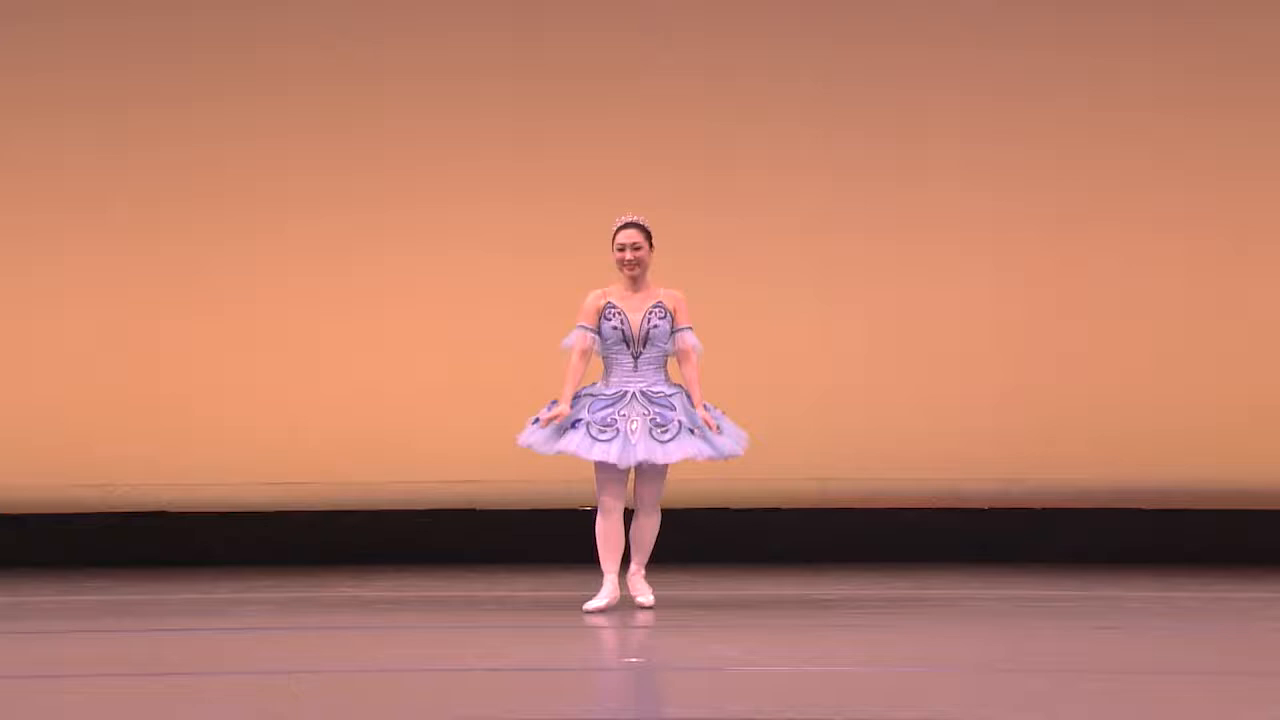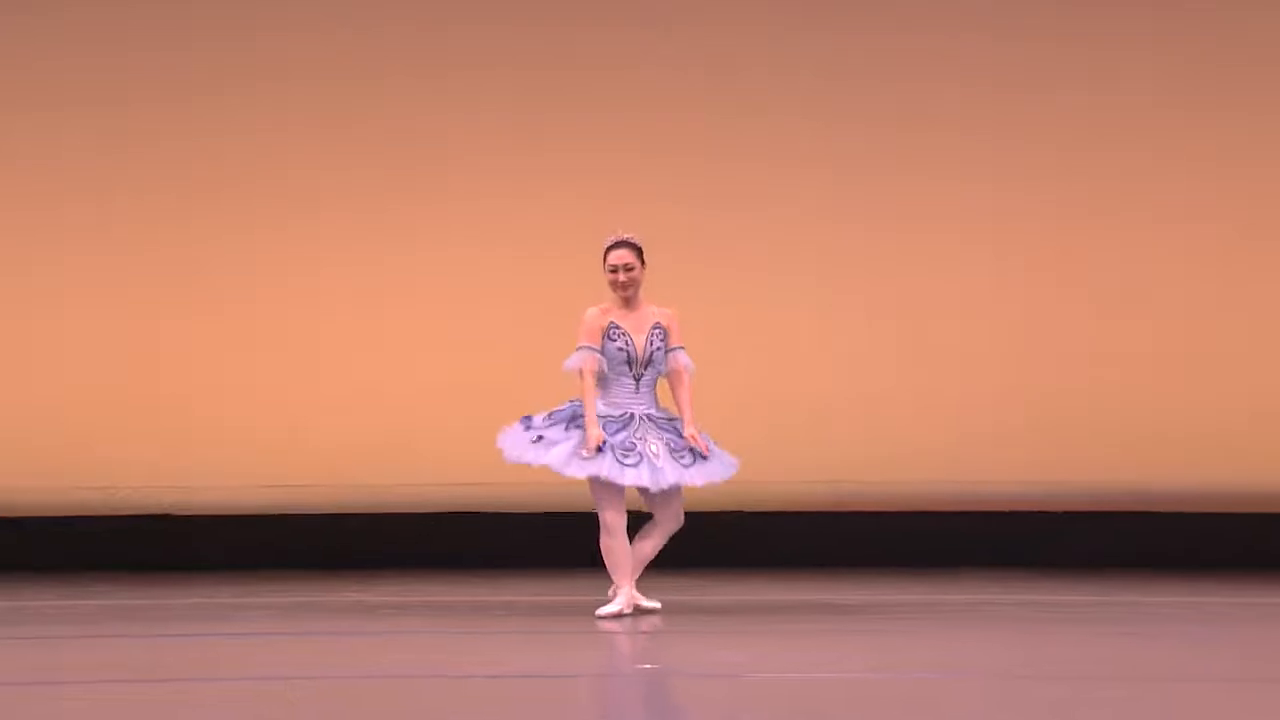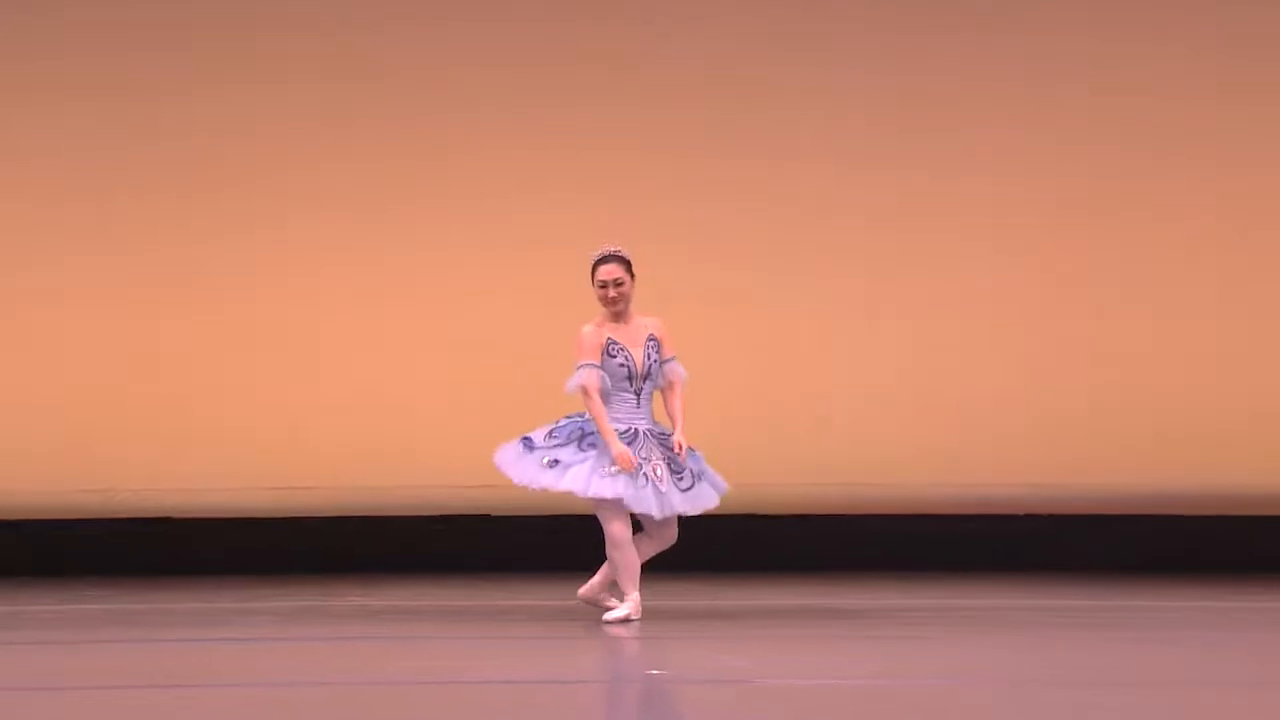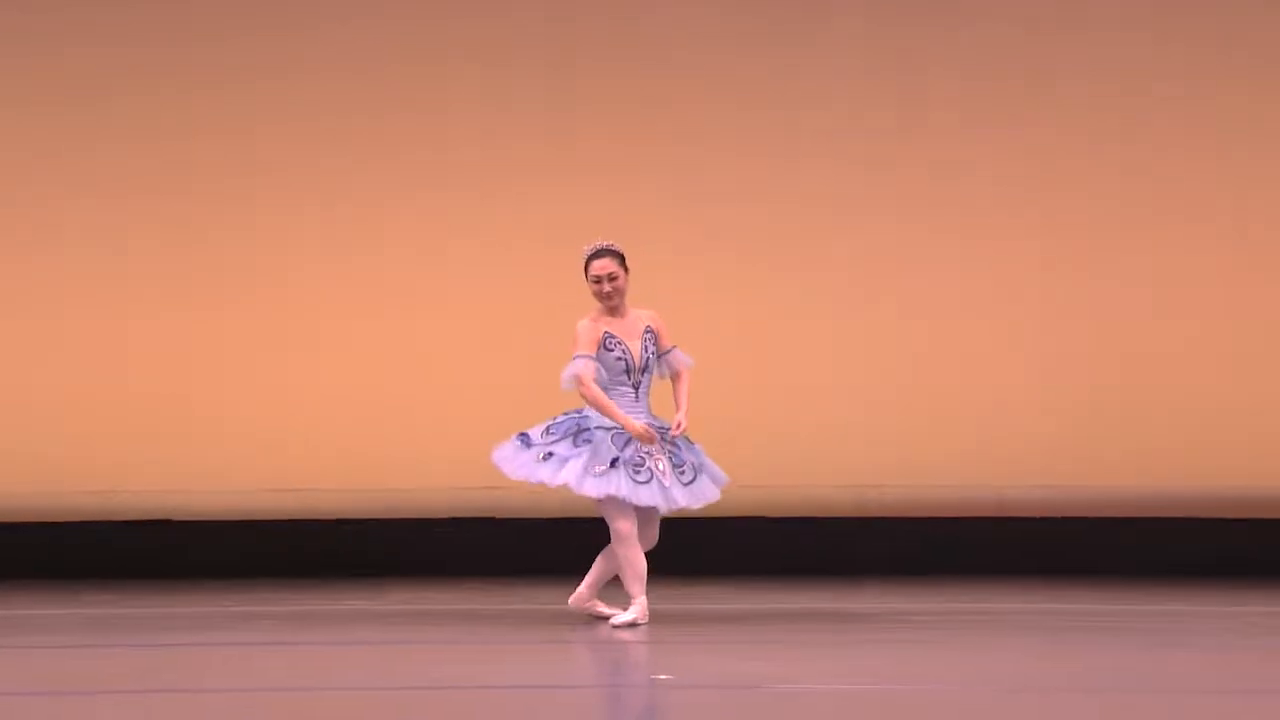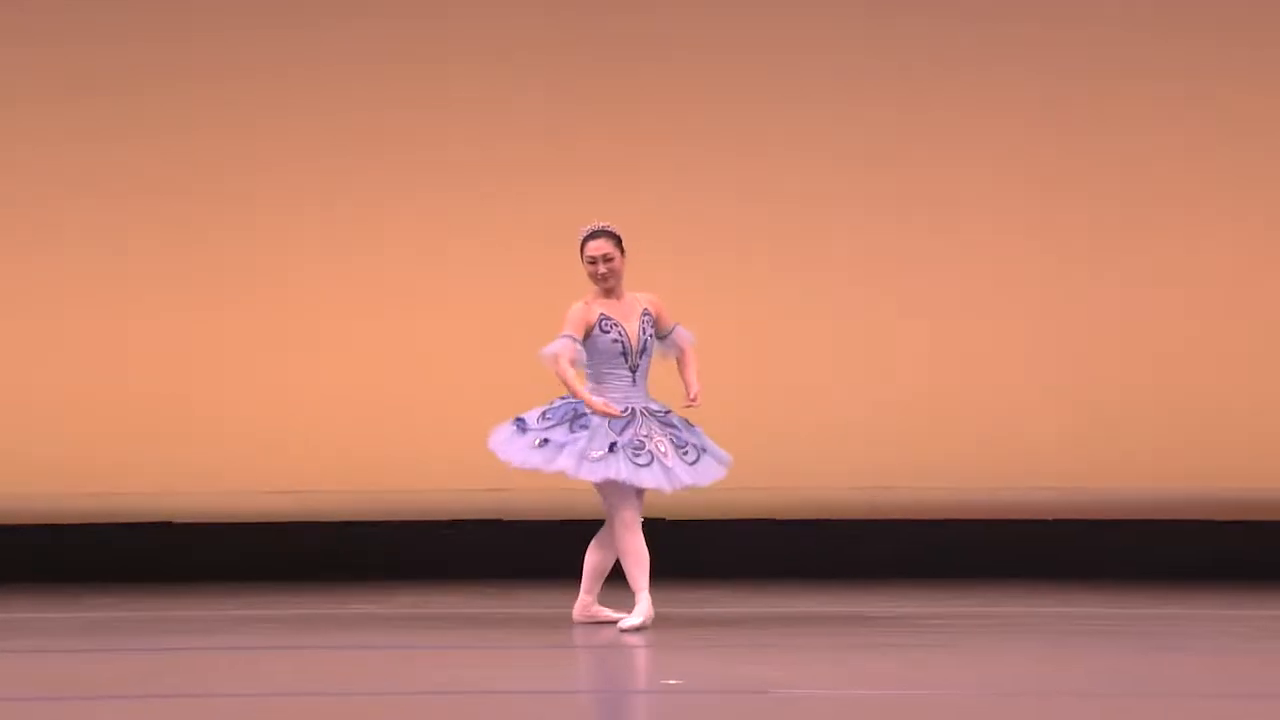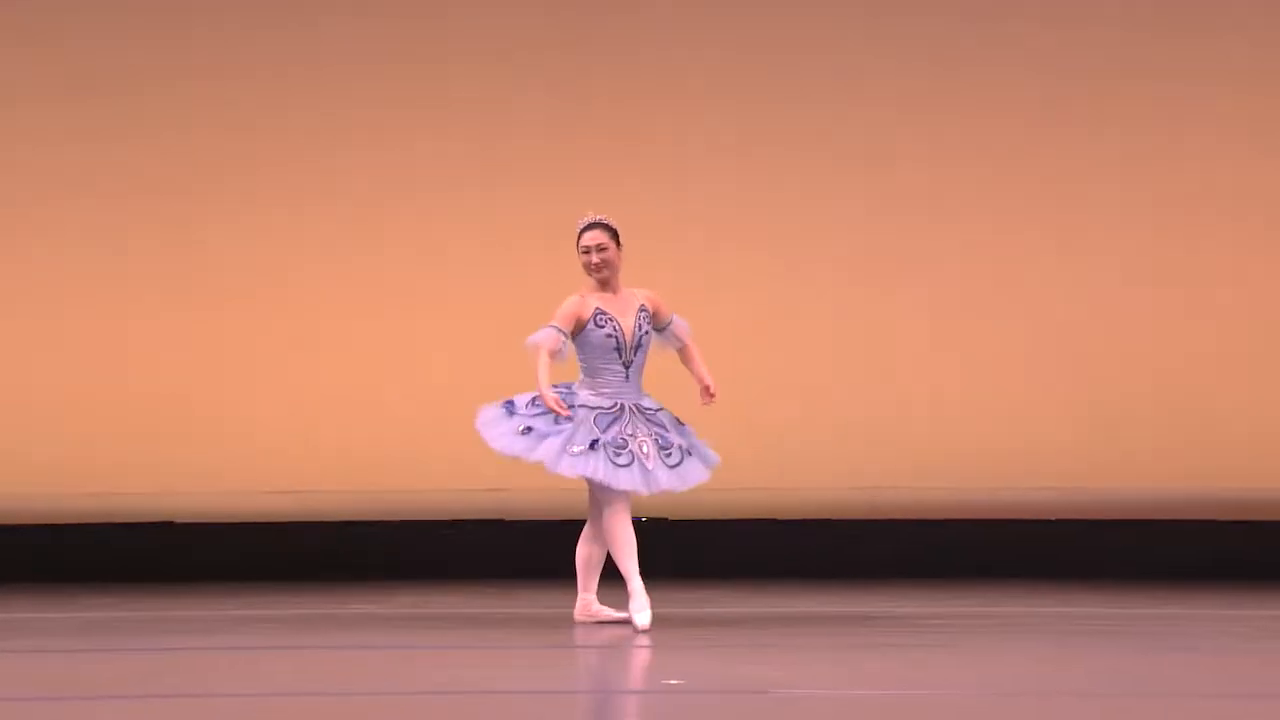
dt=0.2s
person 1, frame 1
left shoulder: (673, 300)
right shoulder: (598, 300)
left elbow: (687, 356)
right elbow: (579, 354)
left wrist: (698, 405)
right wrist: (566, 401)
left hip: (659, 405)
right hip: (609, 405)
left knee: (648, 500)
right knee: (609, 499)
left ankle: (636, 577)
right ankle: (609, 584)
person 1, frame 2
left shoulder: (666, 318)
right shoulder: (595, 317)
left elbow: (679, 374)
right elbow: (586, 376)
left wrist: (689, 424)
right wrist: (591, 425)
left hip: (653, 426)
right hip: (607, 425)
left knee: (670, 516)
right knee: (612, 518)
left ankle: (626, 583)
right ankle: (623, 591)
person 1, frame 3
left shoulder: (655, 328)
right shoulder: (592, 334)
left elbow: (672, 384)
right elbow: (590, 393)
left wrist: (679, 431)
right wrist: (615, 446)
left hip: (649, 441)
right hip: (602, 442)
left knee: (664, 535)
right knee: (618, 530)
left ankle: (596, 587)
right ankle: (631, 598)
person 1, frame 4
left shoulder: (651, 321)
right shoulder: (589, 328)
left elbow: (679, 371)
right elbow: (584, 384)
left wrist: (682, 413)
right wrist: (625, 422)
left hip: (646, 437)
right hip: (602, 436)
left knee: (646, 535)
right knee: (625, 528)
left ankle: (584, 596)
right ankle: (638, 602)
person 1, frame 5
left shoulder: (648, 304)
right shoulder: (583, 311)
left elbow: (681, 348)
right elbow: (561, 359)
left wrist: (692, 384)
right wrist: (585, 398)
left hip: (645, 421)
right hip: (600, 423)
left knee: (621, 519)
right knee: (626, 515)
left ankle: (586, 603)
right ankle: (643, 602)
person 1, frame 6
left shoulder: (647, 300)
right shoulder: (578, 305)
left elbow: (680, 339)
right elbow: (546, 348)
left wrist: (703, 377)
right wrist: (544, 388)
left hip: (636, 415)
right hip: (591, 415)
left knee: (603, 511)
right knee: (614, 504)
left ankle: (587, 602)
right ankle: (637, 591)
